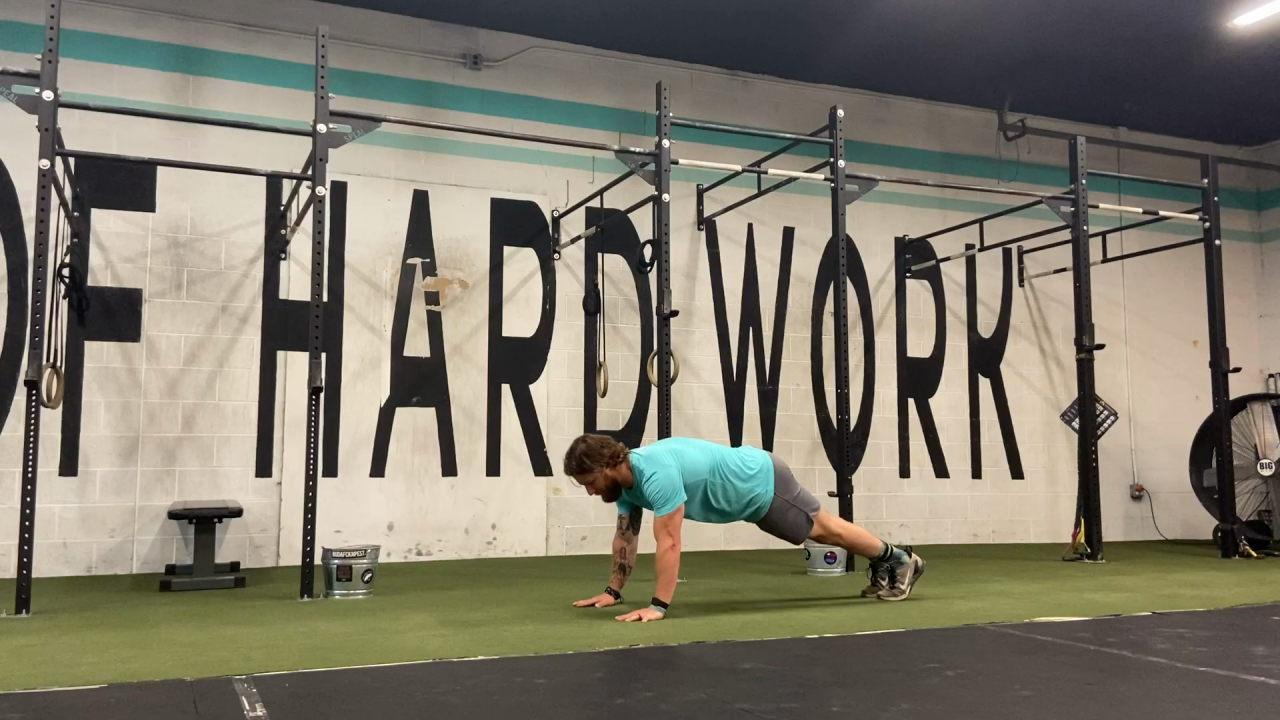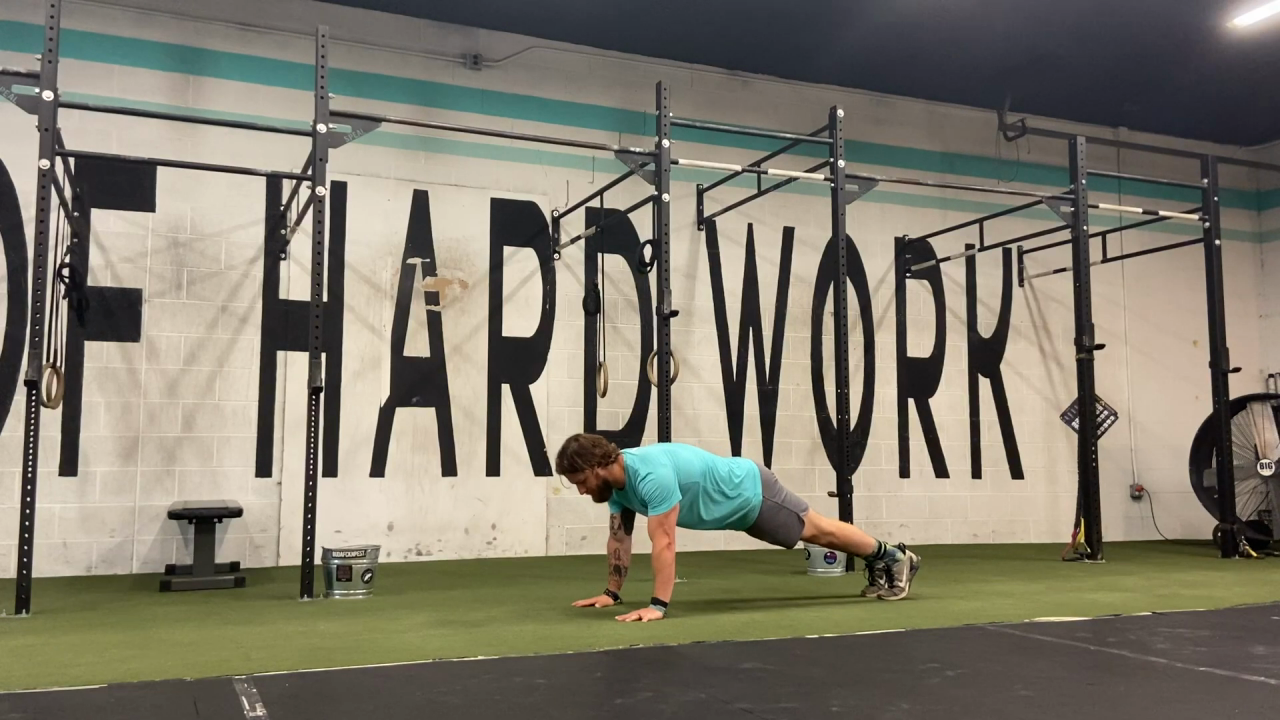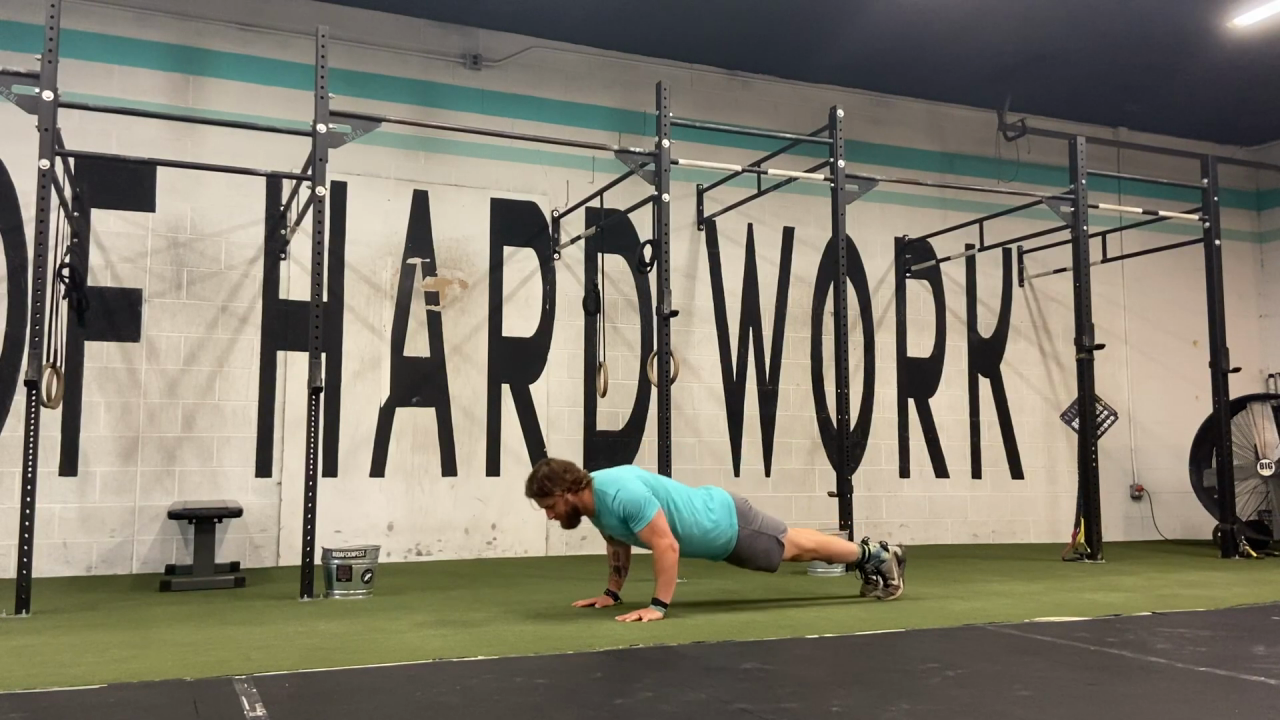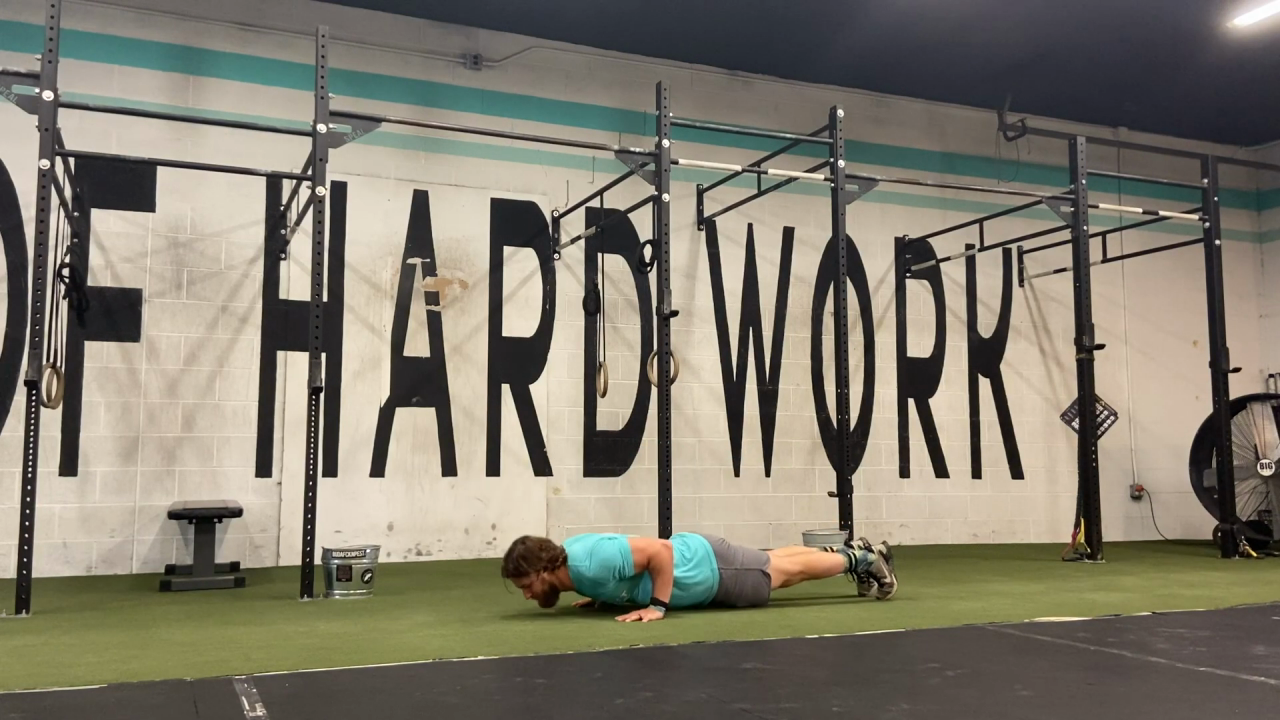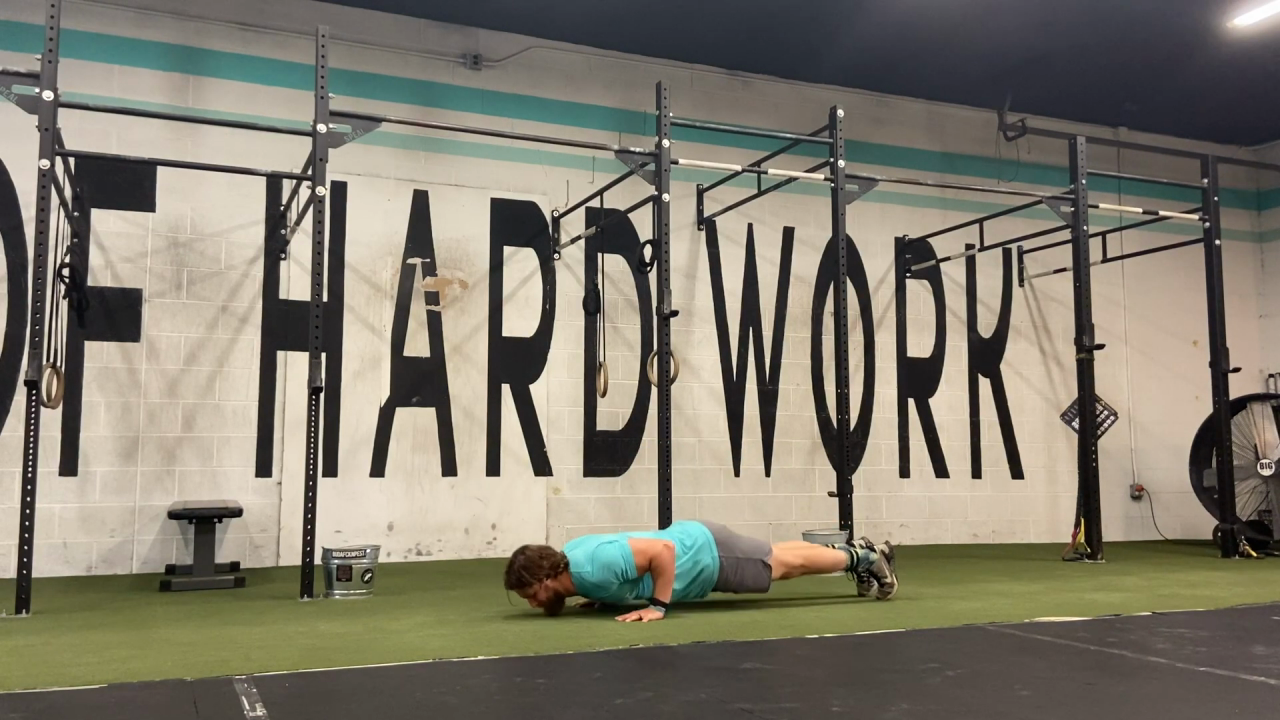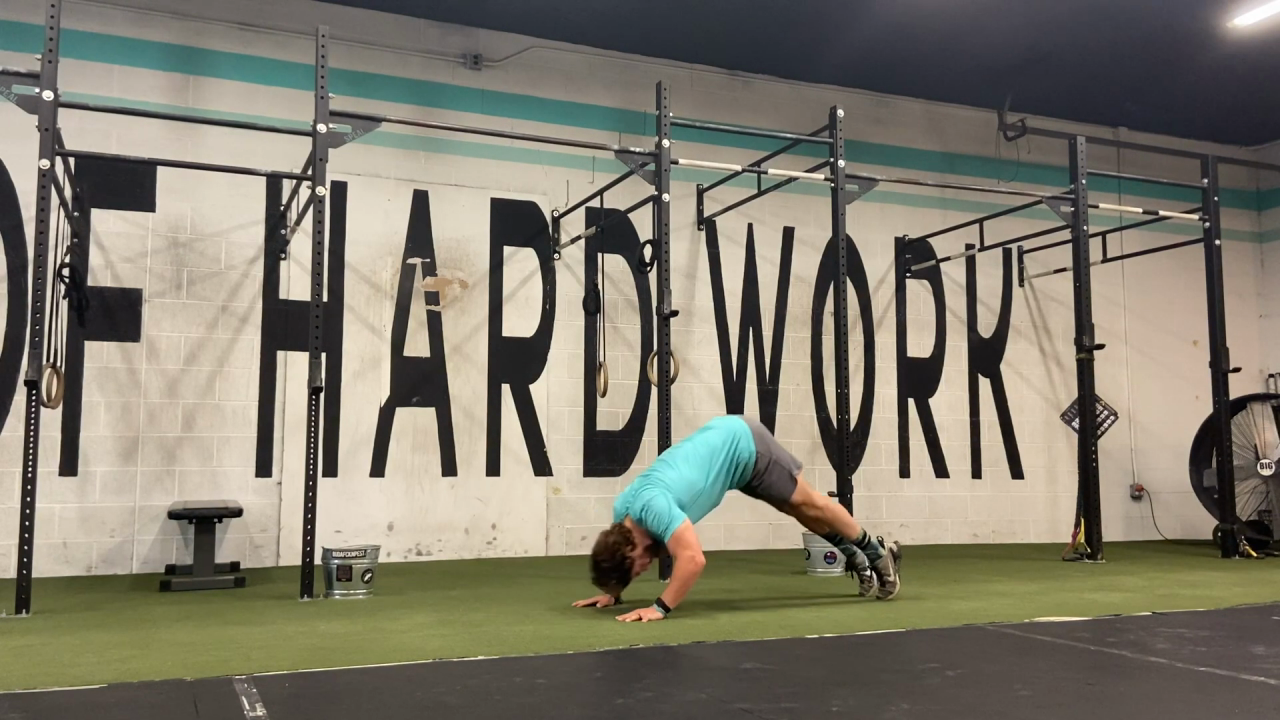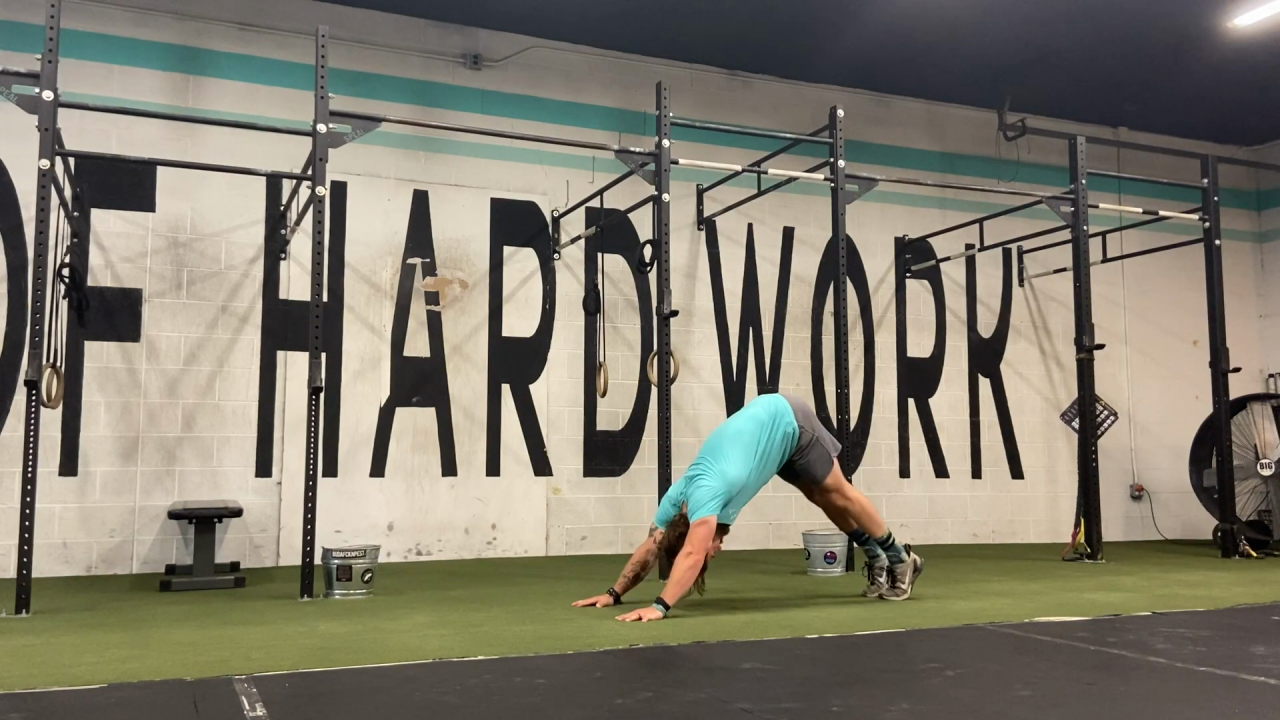
dt=0.7s
person 1, frame 1
left shoulder: (656, 475)
right shoulder: (626, 478)
left elbow: (669, 544)
right elbow: (625, 536)
left wrist: (659, 606)
right wrist: (612, 591)
left hip: (762, 483)
right hip: (749, 486)
left knee: (826, 530)
right knee: (821, 532)
left ankle: (899, 560)
right ankle: (882, 561)
person 1, frame 2
left shoulder: (651, 475)
right shoulder: (616, 479)
left elbow: (664, 544)
right elbow: (619, 537)
left wrist: (658, 605)
right wrist: (612, 592)
left hip: (750, 492)
right hip: (737, 503)
left knee: (819, 531)
right knee: (815, 533)
left ankle: (894, 557)
right ankle: (880, 561)
person 1, frame 3
left shoulder: (622, 494)
right shoulder: (594, 498)
left elbow: (666, 547)
right elbow: (618, 543)
left wrist: (659, 605)
right wrist: (611, 592)
left hip: (727, 526)
right hip: (714, 525)
left knee: (800, 548)
right knee: (794, 548)
left ankle: (877, 555)
right ankle: (868, 556)
person 1, frame 4
left shoulder: (591, 568)
right shoulder: (568, 552)
left elbow: (660, 549)
left wrist: (658, 605)
right wrist: (604, 593)
left hip: (708, 569)
right hip: (693, 556)
left knee: (787, 571)
right knee: (777, 562)
left ankle: (866, 558)
right ankle: (852, 551)
person 1, frame 5
left shoulder: (593, 570)
right shoulder: (568, 554)
left elbow: (663, 550)
left wrist: (659, 605)
right wrist: (606, 595)
left hip: (706, 554)
right hip: (691, 542)
left knee: (789, 563)
right knee: (780, 557)
left ankle: (865, 557)
right ankle: (851, 550)
person 1, frame 6
left shoulder: (652, 507)
right shoulder: (624, 510)
left elbow: (693, 560)
right elbow: (618, 557)
left wrist: (660, 608)
right wrist: (612, 593)
left hip: (743, 442)
right hip: (723, 438)
left knee: (806, 503)
right knee: (793, 507)
left ankle: (877, 554)
right ankle: (855, 557)
person 1, frame 7
left shoulder: (704, 494)
right shoulder: (676, 499)
left elbow: (690, 556)
right elbow: (650, 548)
left wrist: (659, 607)
right wrist: (614, 593)
left hip: (788, 420)
right hip: (763, 420)
left knee: (837, 494)
right knee: (821, 498)
left ankle: (899, 558)
right ankle: (877, 558)
